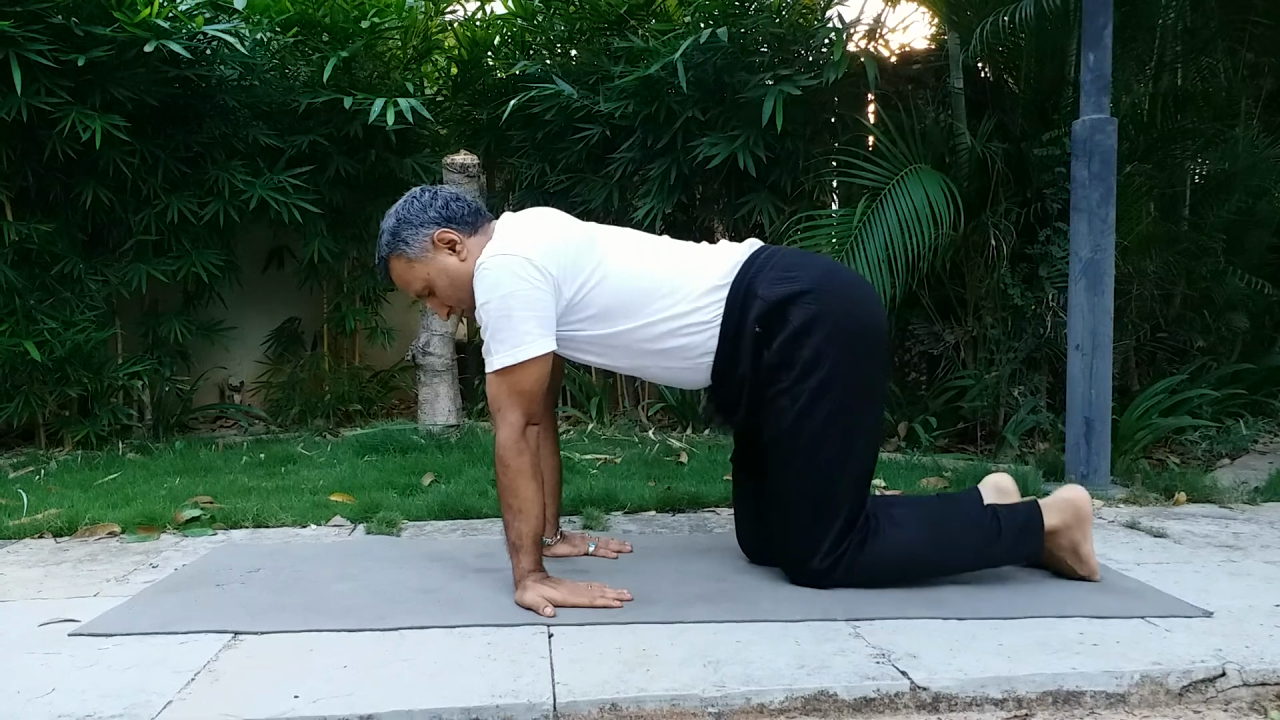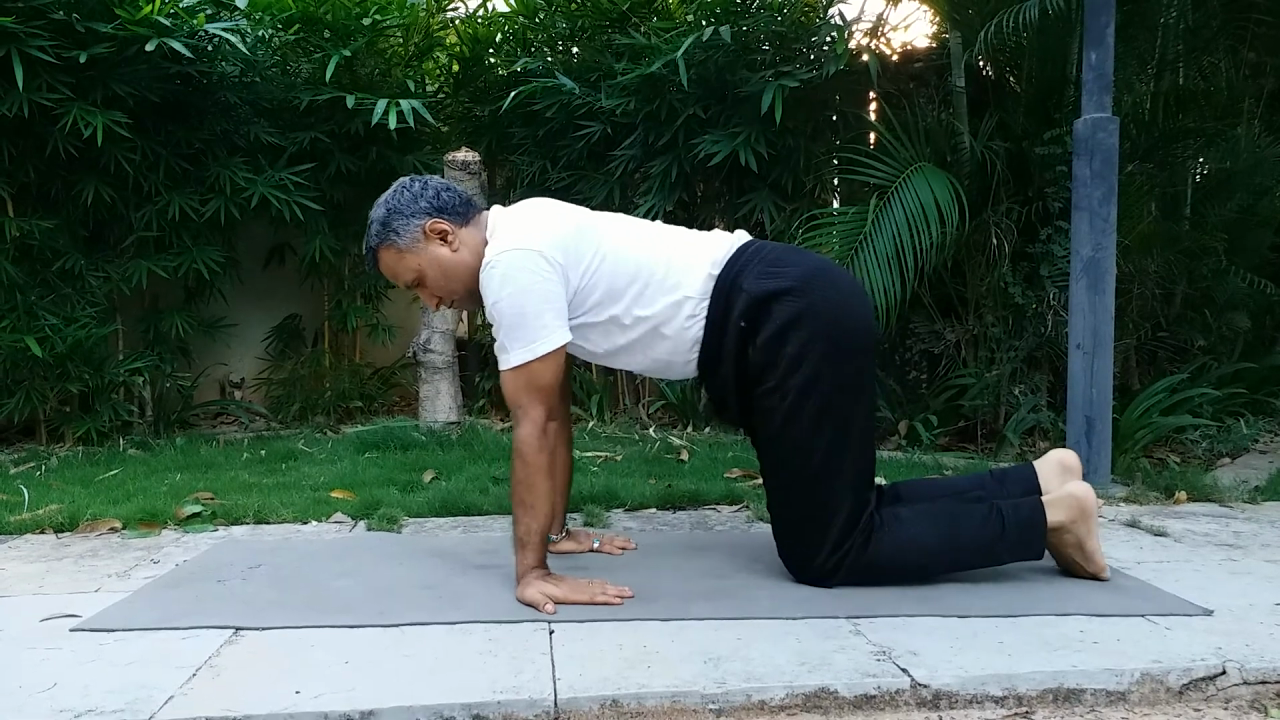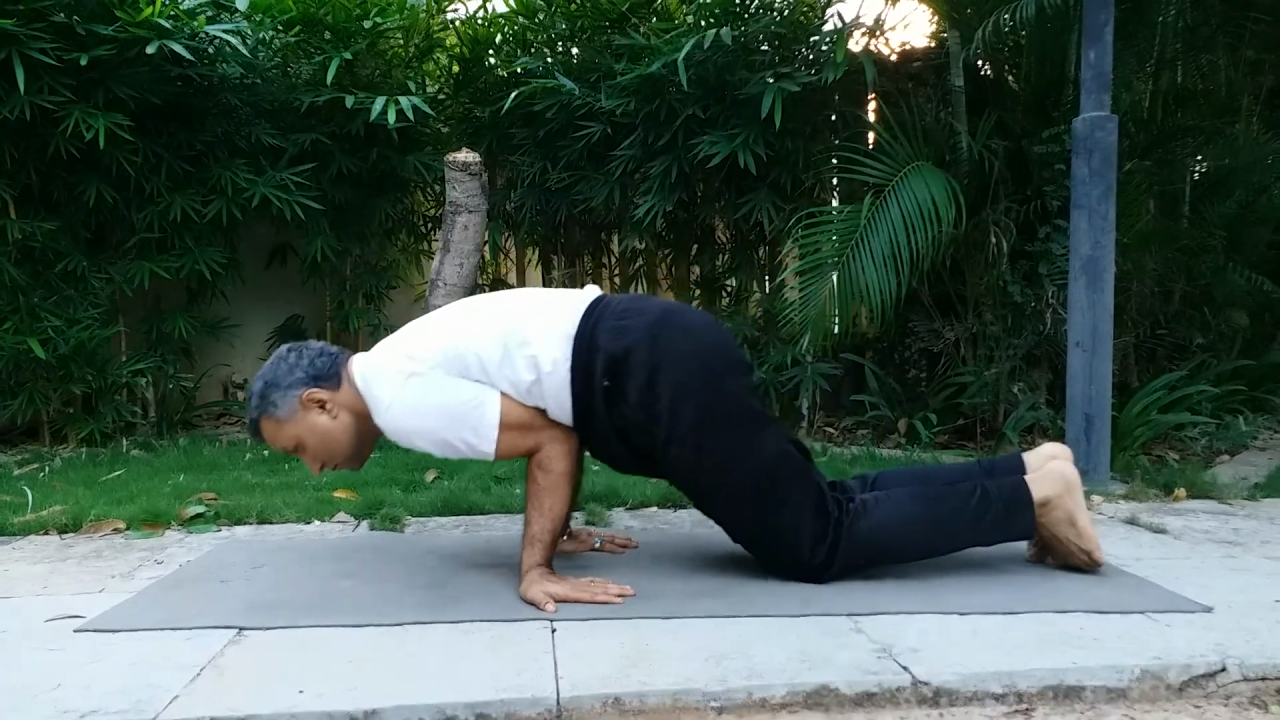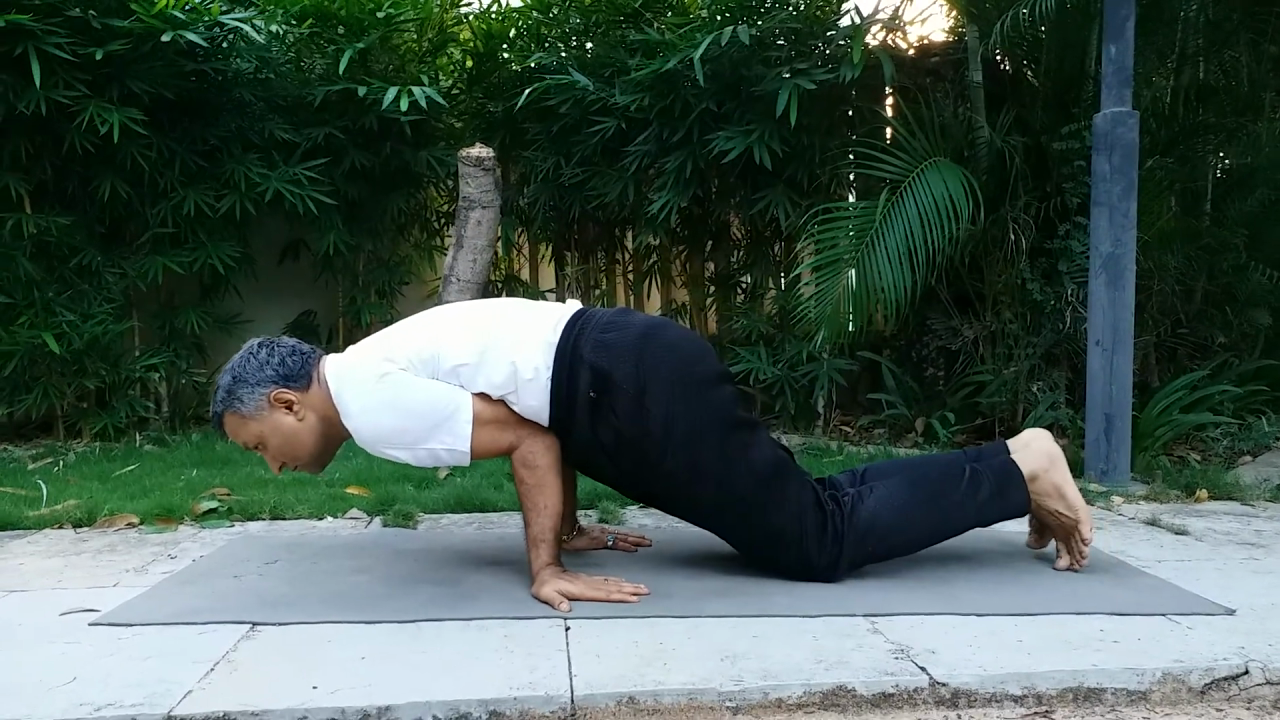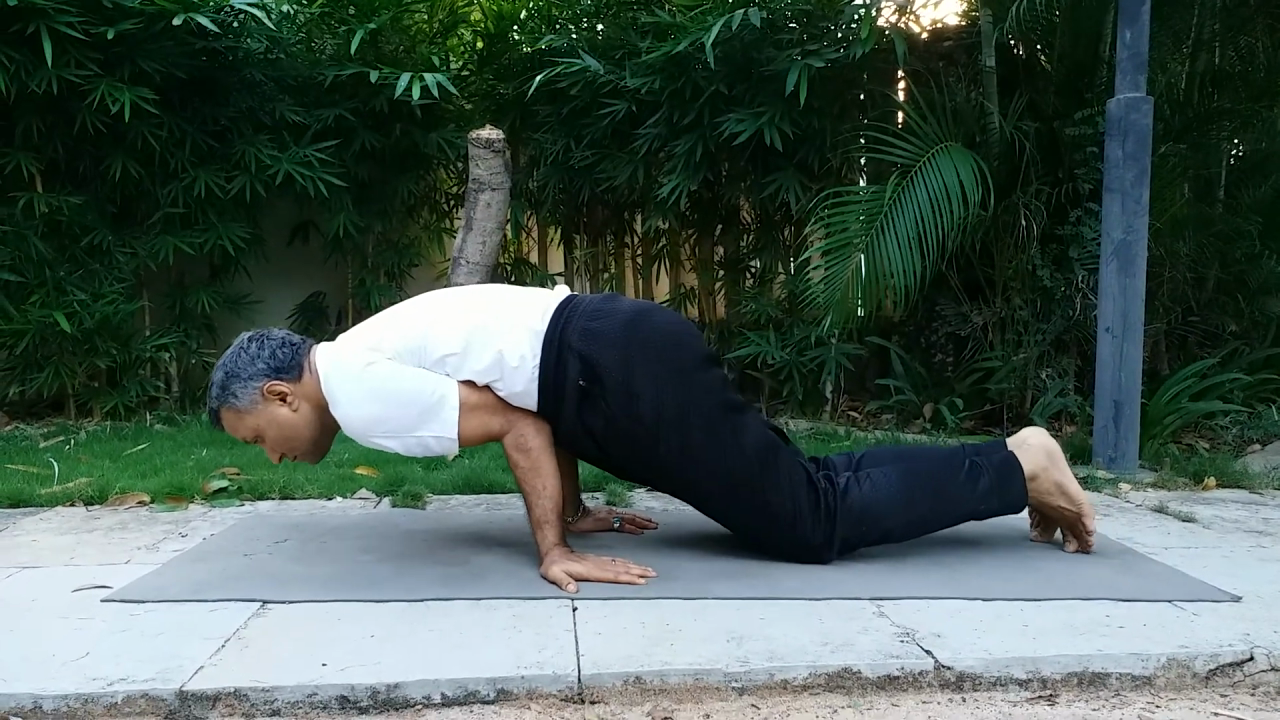
dt=1s
person 1, frame 1
left shoulder: (504, 269)
right shoulder: (522, 249)
left elbow: (517, 428)
right elbow: (540, 417)
left wrist: (529, 573)
right wrist: (550, 532)
left hip: (806, 324)
right hip: (792, 318)
left knee: (822, 555)
right knee: (768, 538)
left ankle: (1041, 521)
right ankle: (984, 504)
person 1, frame 2
left shoulder: (512, 263)
right shoulder: (520, 238)
left elbow: (534, 424)
right elbow: (551, 414)
left wrist: (532, 569)
right wrist: (555, 528)
left hip: (793, 323)
right hip: (800, 309)
left knee: (827, 553)
right knee: (836, 515)
left ankle: (1045, 517)
right ankle: (1039, 482)
person 1, frame 3
left shoulder: (397, 397)
right shoulder: (405, 363)
left elbow: (548, 440)
left wrist: (535, 569)
right wrist: (555, 532)
left hip: (661, 373)
right hip: (664, 351)
left knee: (816, 542)
right knee: (816, 508)
left ankle: (1029, 494)
right ankle: (1025, 469)
person 1, frame 4
left shoulder: (369, 404)
right shoulder: (377, 371)
left elbow: (527, 439)
left wrist: (545, 569)
right wrist: (563, 529)
left hip: (637, 389)
right hip: (628, 370)
left knee: (821, 541)
right knee: (803, 508)
left ankle: (1017, 472)
right ankle: (1009, 465)
person 1, frame 5
left shoulder: (356, 395)
right shoulder: (372, 358)
left elbow: (513, 425)
left wrist: (554, 551)
right wrist: (568, 508)
left hip: (621, 372)
right hip: (617, 350)
left knee: (815, 522)
right knee: (798, 487)
left ankle: (1016, 469)
right ankle: (1008, 462)
